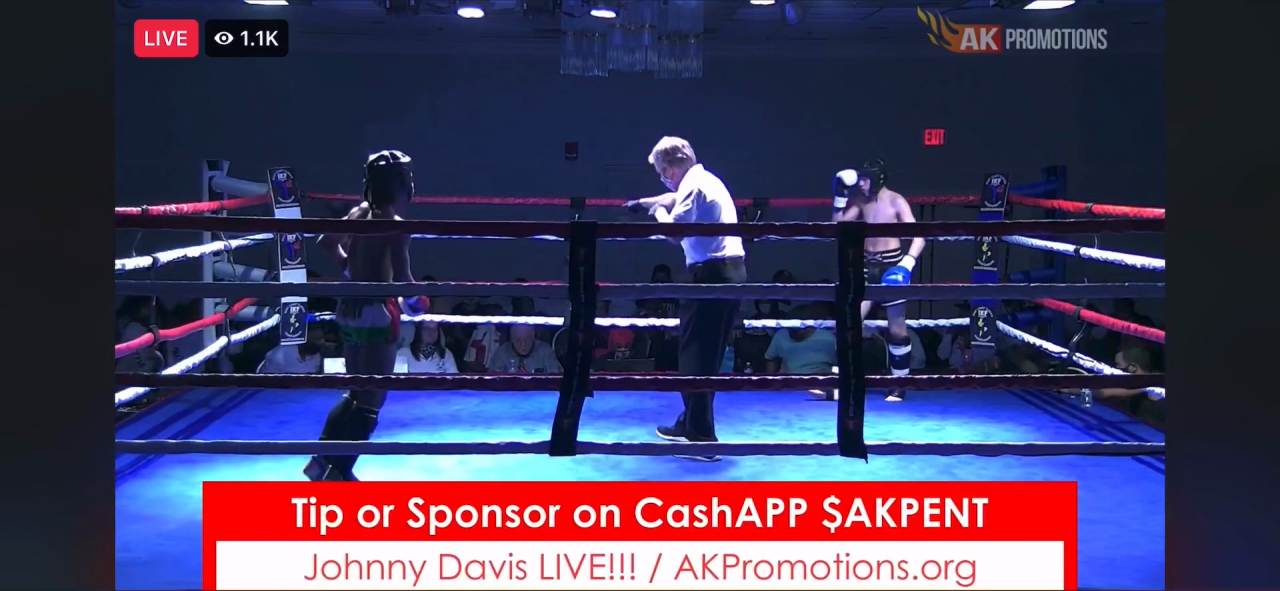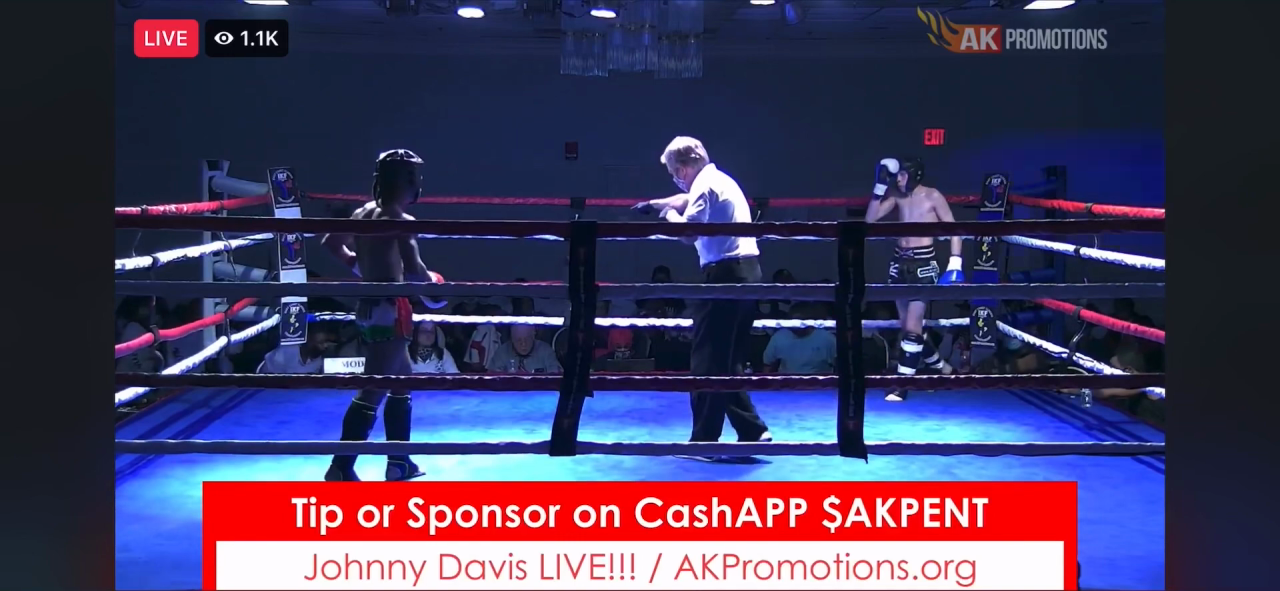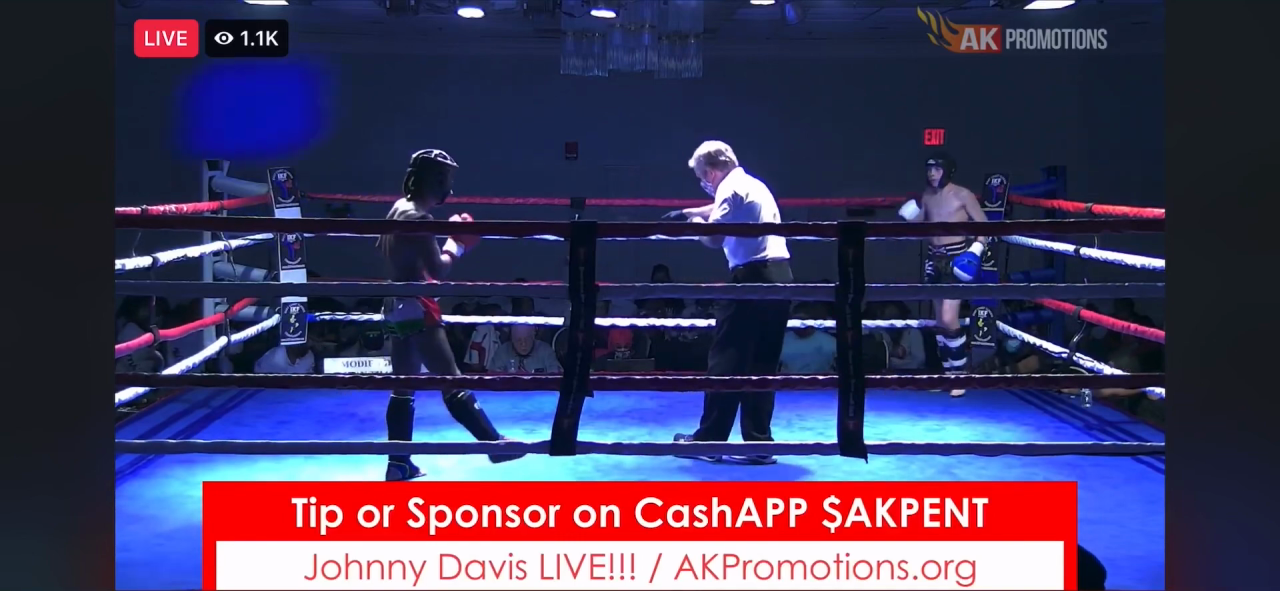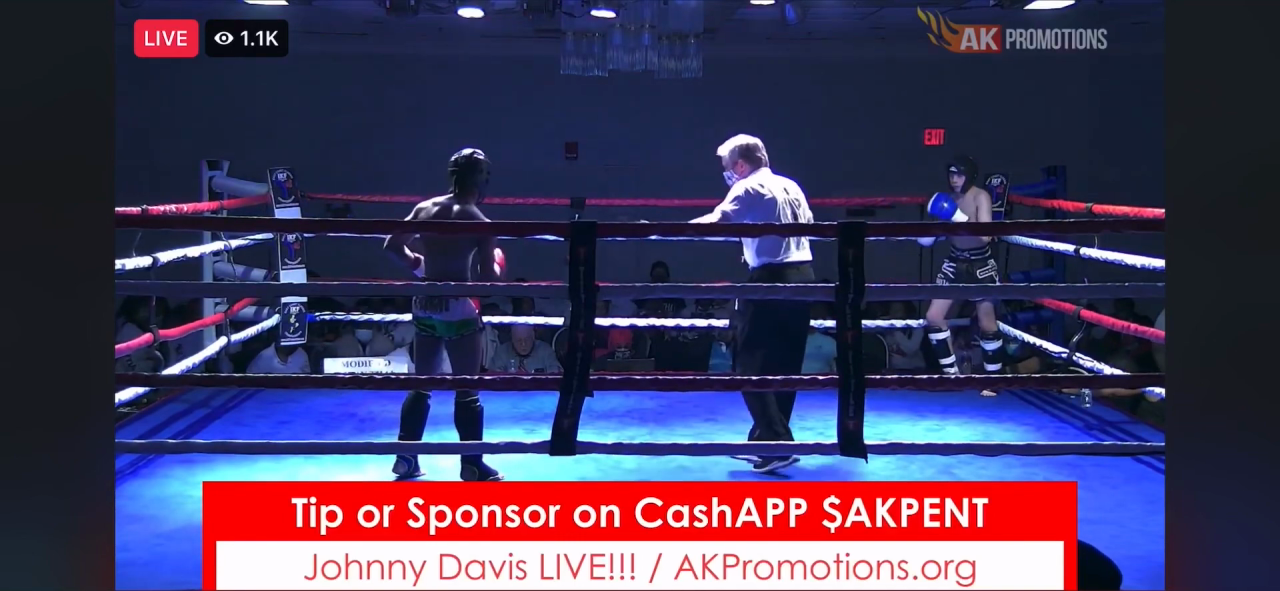
dt=0.4s
person 1, frame 1
left shoulder: (357, 213)
right shoulder: (395, 225)
left elbow: (326, 242)
right elbow: (401, 277)
right wrist: (411, 298)
left hip: (349, 310)
right hip: (376, 313)
left knee: (357, 394)
right knee: (372, 399)
left ankle: (321, 461)
right ankle: (340, 470)
person 1, frame 2
left shoulder: (365, 212)
right shoulder: (401, 221)
left elbow: (330, 242)
right elbow: (413, 272)
left hip: (368, 307)
right hip: (388, 311)
left knee: (401, 386)
right knee: (371, 395)
person 1, frame 3
left shoulder: (400, 207)
right shoulder: (418, 217)
left elbow: (382, 247)
right elbow: (438, 270)
right wrist: (456, 244)
left hip: (396, 307)
right hip: (416, 308)
left knee: (403, 390)
right knee: (451, 381)
right ankle: (492, 443)
person 1, frame 4
left shoulder: (425, 208)
right shoulder: (479, 220)
left elbow: (392, 245)
right elbow: (487, 278)
right wrist: (497, 268)
left hip: (425, 305)
right hip: (458, 308)
left knee: (421, 384)
right knee: (467, 390)
left ankle: (406, 456)
right ankle: (472, 464)
person 2, frame 1
left shoulder: (693, 185)
right shoulder: (708, 180)
right elbow: (678, 199)
left wrist: (658, 211)
right wrist: (646, 201)
left hip: (711, 274)
right hip: (731, 271)
left knee: (696, 357)
right knee: (708, 357)
left ankle: (701, 440)
right ankle: (690, 426)
person 2, frame 2
left shoulder: (705, 186)
right shoulder: (720, 180)
left elbow: (687, 232)
right elbow: (688, 200)
left wrist: (668, 214)
right wrist: (654, 203)
left hip: (725, 274)
right hip: (747, 272)
left knee: (708, 360)
right knee: (726, 361)
left ankle: (705, 441)
right ankle: (753, 430)
person 2, frame 3
left shoulder: (730, 188)
right shoulder: (753, 184)
left elbow: (713, 238)
left wrist: (695, 220)
right wrist: (687, 211)
left hip: (753, 278)
right hip: (778, 276)
left knee: (726, 361)
right knee: (761, 366)
left ankle: (709, 439)
right ankle: (759, 442)
person 2, frame 4
left shoulder: (748, 188)
right shoulder: (791, 186)
left elbow: (712, 224)
right elbow: (808, 222)
left hip: (771, 280)
right hip: (802, 276)
left knee: (752, 367)
right knee: (784, 367)
left ankle: (776, 444)
right ankle: (771, 440)
person 3, frame 1
left shoulder: (896, 201)
right shoulder: (862, 201)
left elbow: (918, 237)
left wrist: (905, 264)
right wrist: (841, 197)
left hip: (891, 266)
right hip: (867, 266)
left knee: (896, 330)
left ankle: (898, 387)
person 3, frame 2
left shoulder: (933, 196)
right shoulder: (897, 195)
right elbow: (870, 219)
left wrist: (955, 263)
right wrist: (880, 186)
left hip: (923, 262)
right hip: (900, 261)
left knee: (912, 327)
right knee: (908, 325)
left ankle: (902, 384)
right ankle: (940, 368)
person 3, frame 3
left shoulder: (963, 195)
right shoulder: (927, 195)
left wrist: (976, 249)
right wrist: (908, 218)
left hip: (958, 259)
right hip: (934, 259)
left knee: (949, 320)
right knee: (943, 321)
left ankle: (960, 374)
right ankle: (951, 374)
person 3, frame 4
left shoulder: (981, 196)
right shoulder: (952, 198)
left elbow: (985, 234)
left wrist: (957, 216)
left hip: (980, 264)
right hip: (954, 262)
left knee: (987, 326)
right knee: (934, 317)
right ankle: (951, 373)
